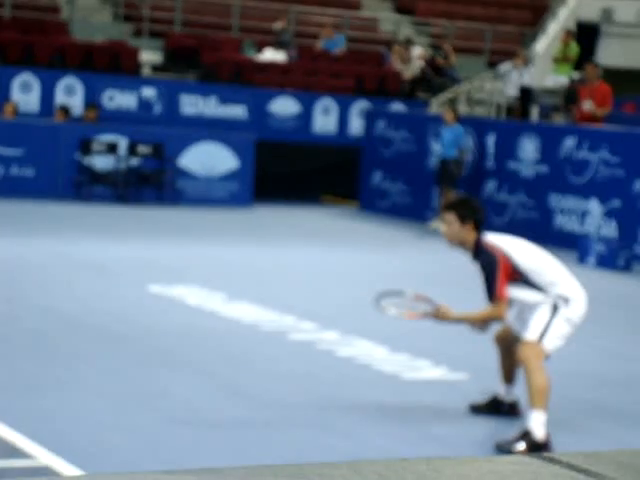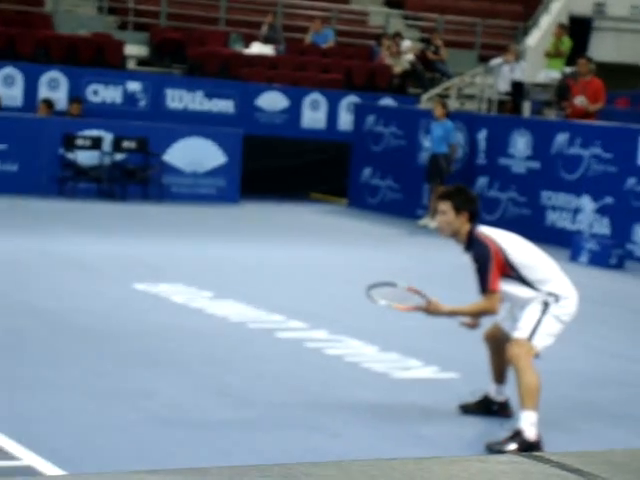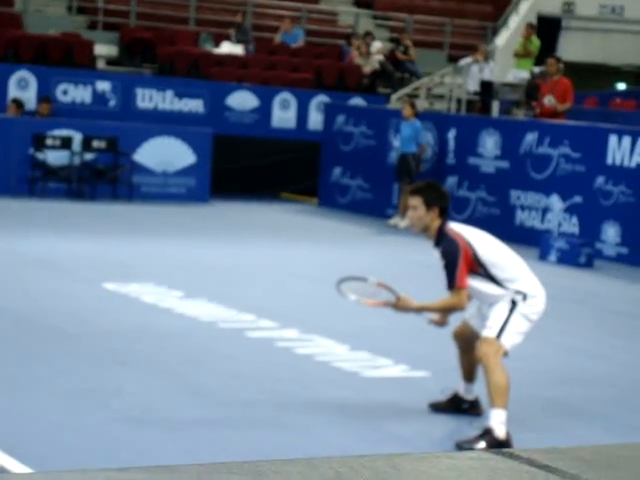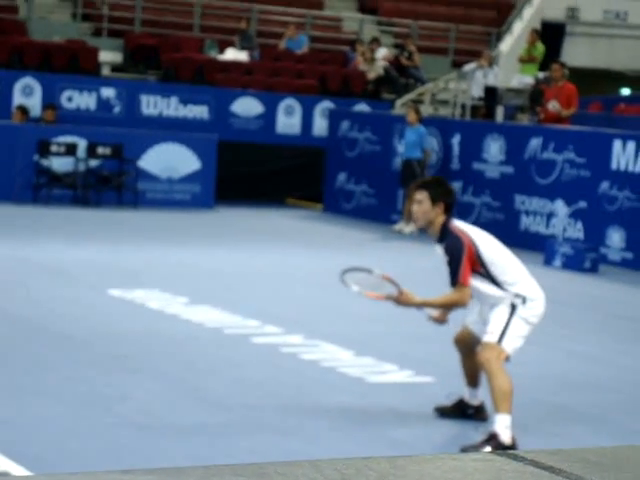
dt=0.5s
person 1, frame 1
left shoulder: (489, 255)
right shoulder: (488, 243)
left elbow: (499, 311)
right elbow: (503, 300)
left wrist: (454, 317)
right wrist: (487, 317)
left hip: (564, 299)
right hip: (543, 296)
left knee: (528, 353)
right knee: (505, 339)
left ankle: (537, 436)
right ankle: (506, 401)
person 1, frame 2
left shoulder: (481, 247)
right shoulder: (479, 237)
left elbow: (491, 304)
right elbow: (495, 295)
left wrist: (445, 310)
right wrist: (477, 314)
left hip: (553, 297)
right hip: (533, 294)
left knee: (518, 352)
right knee: (494, 338)
left ankle: (528, 435)
right ankle: (497, 401)
person 1, frame 3
left shoulder: (451, 244)
right shoulder: (450, 234)
left elbow: (459, 301)
right elbow: (465, 289)
left wrist: (414, 306)
right wrist: (446, 312)
left hip: (522, 296)
right hip: (502, 293)
left knee: (487, 350)
right knee: (463, 336)
left ankle: (498, 433)
right ankle: (466, 399)
person 1, frame 4
left shoulder: (455, 241)
right shoulder: (451, 233)
left elbow: (462, 298)
right elbow: (466, 288)
left wrist: (417, 302)
right wrist: (445, 309)
left hip: (521, 300)
right hip: (502, 297)
left knee: (489, 356)
right knee: (464, 341)
left ankle: (503, 437)
right ankle: (472, 404)
person 2, frame 1
left shoulder: (458, 130)
right shoulder: (443, 129)
left elbow: (462, 148)
left wrist: (460, 164)
right wrist: (441, 158)
left hip: (453, 161)
right hip: (443, 161)
left knee: (450, 191)
right knee: (443, 190)
person 2, frame 2
left shoulder: (448, 125)
right shoulder: (433, 124)
left elbow: (452, 144)
left wrist: (450, 160)
right wrist: (433, 153)
left hip: (443, 157)
right hip: (433, 156)
left knee: (440, 188)
right knee: (433, 187)
right ankle: (430, 215)
person 2, frame 3
left shoulder: (417, 125)
right shoulder: (402, 123)
left elbow: (421, 144)
left wrist: (418, 159)
right wrist: (401, 154)
left hip: (412, 157)
right hip: (402, 156)
left knee: (409, 188)
right knee: (402, 187)
left ankle: (408, 217)
right ankle: (400, 215)
person 2, frame 4
left shoulder: (421, 130)
right shoulder: (407, 129)
left elbow: (426, 150)
left wrist: (423, 165)
right wrist: (404, 160)
left hip: (416, 162)
right hip: (407, 162)
right knee: (407, 193)
left ankle: (412, 223)
right ankle: (404, 221)
